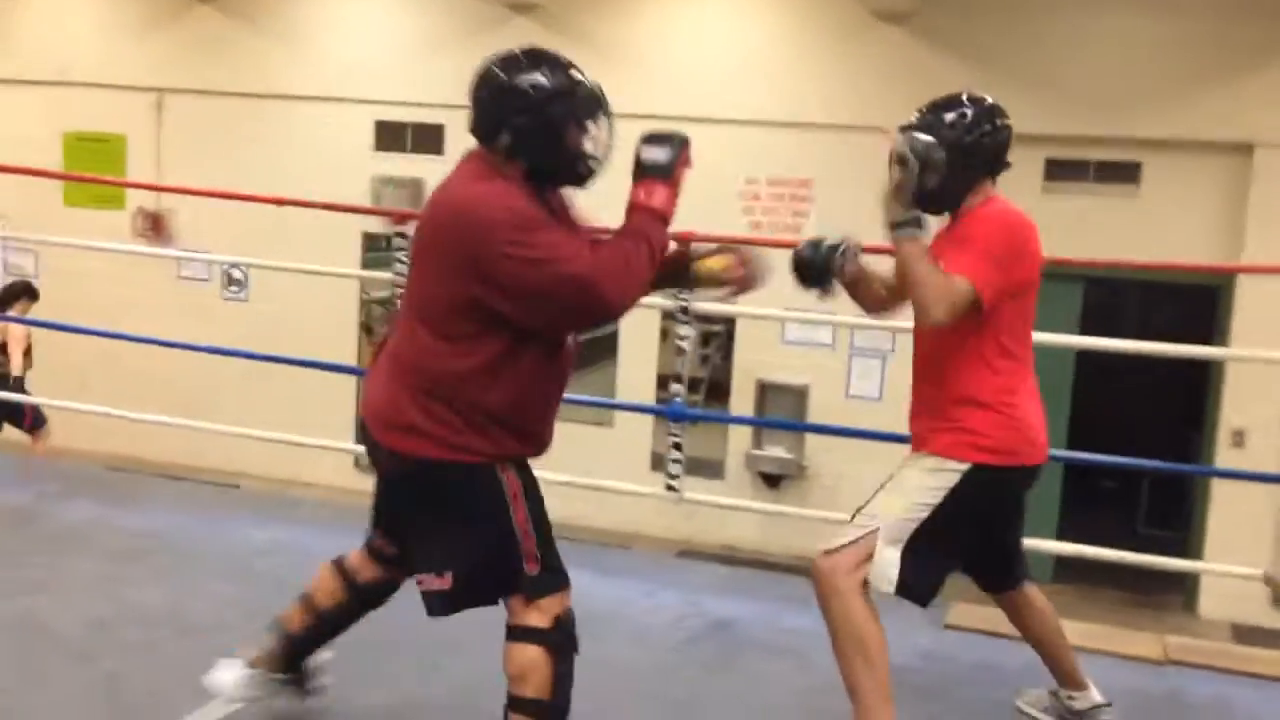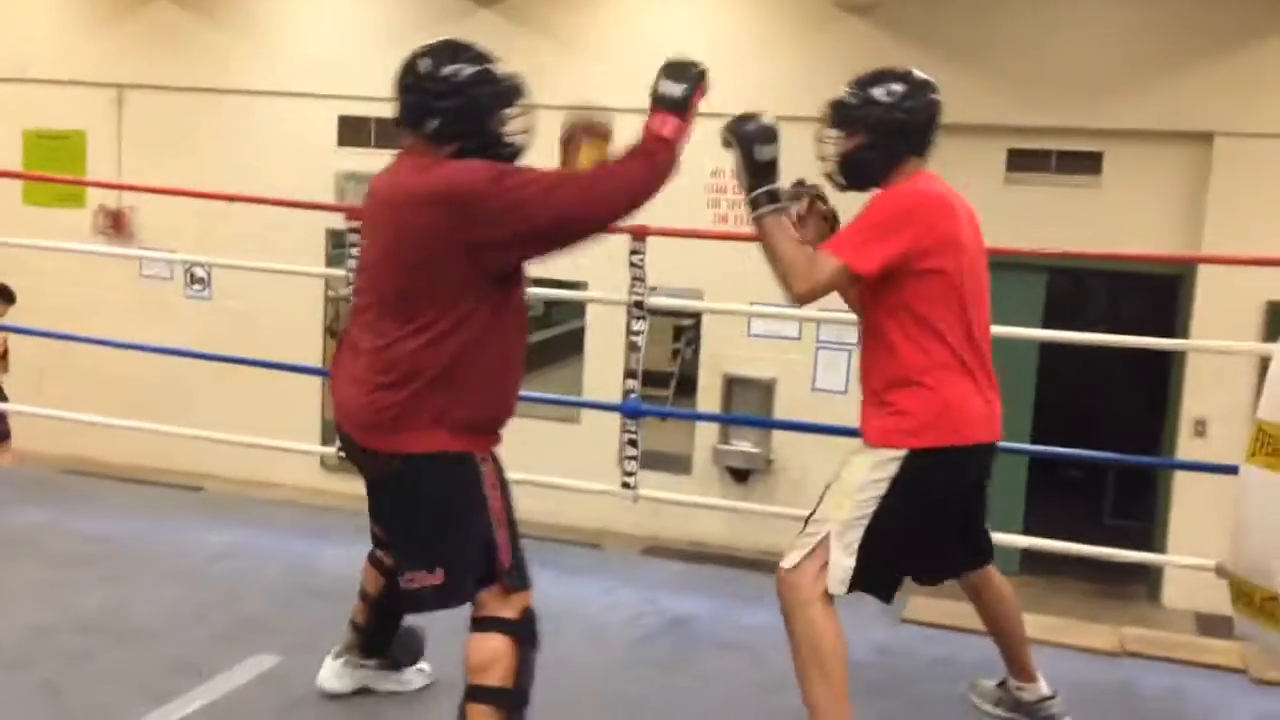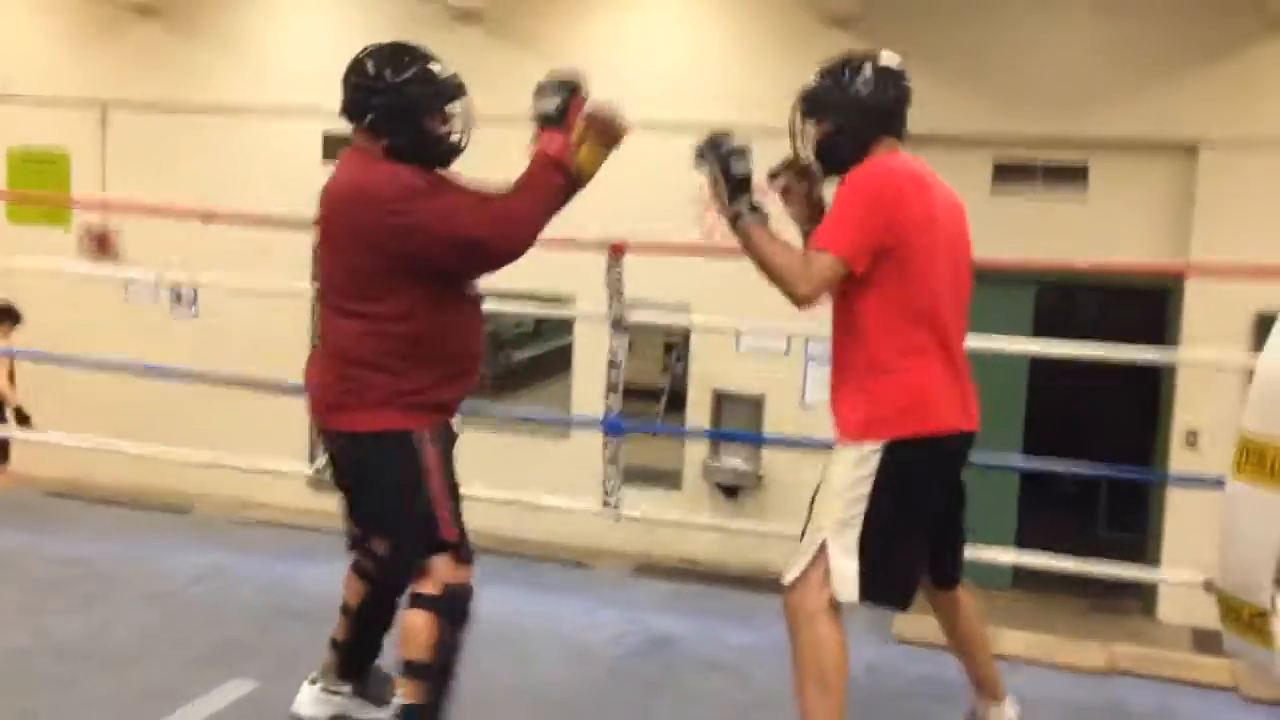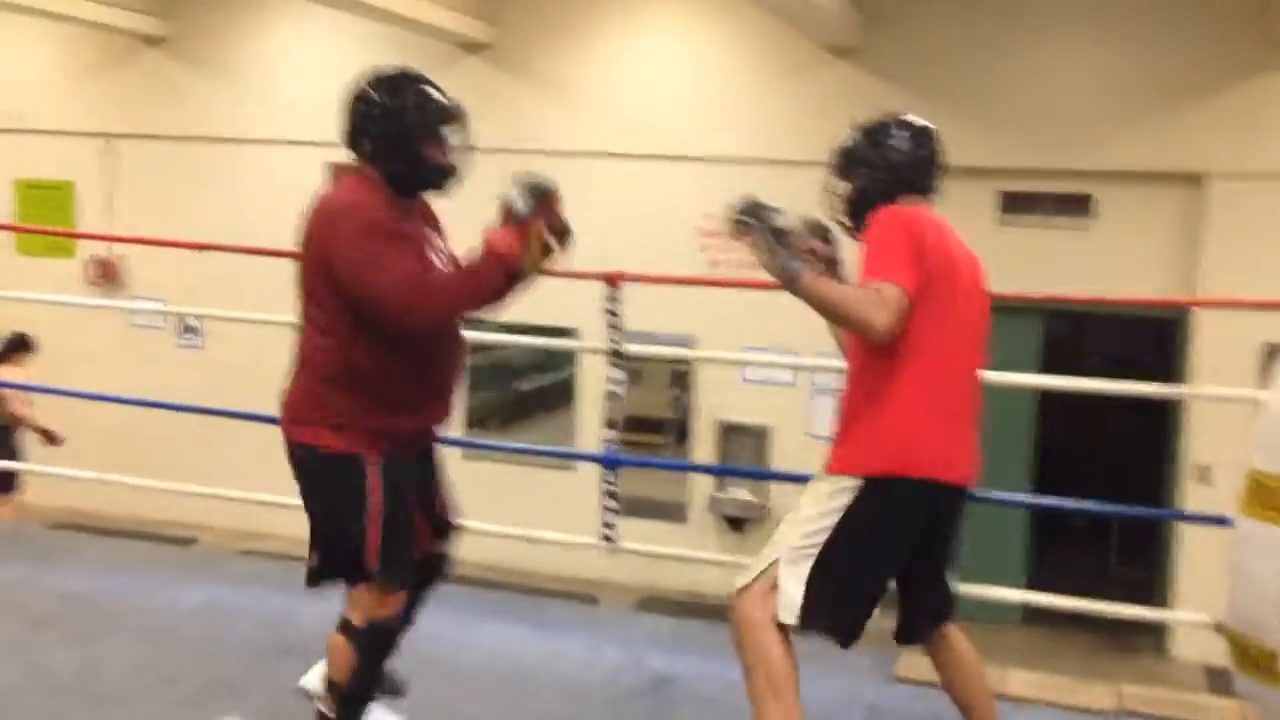
dt=0.2s
person 1, frame 1
left shoulder: (516, 187)
right shoulder: (490, 210)
left elbow: (586, 260)
right elbow: (599, 289)
left wrist: (689, 264)
right wrist: (655, 193)
left hip: (405, 420)
right hip: (457, 440)
left knee: (385, 553)
right knee: (541, 604)
left ankle: (272, 661)
person 1, frame 2
left shoulder: (406, 186)
right shoulder: (459, 191)
left elbow: (544, 208)
right elbow: (594, 199)
left wrist: (576, 165)
right wrist: (668, 123)
left hip: (375, 412)
right hip: (426, 429)
left knee: (407, 541)
right knee: (503, 598)
left ankle: (362, 655)
person 1, frame 3
left shoulder: (381, 181)
right shoulder: (383, 190)
left elbow: (477, 221)
right elbow: (497, 233)
left wrist: (575, 159)
right wrist: (555, 143)
left hip: (369, 406)
right hip: (385, 414)
left knee: (389, 549)
right knee: (443, 574)
person 1, frame 4
left shoulder: (403, 207)
right shoulder: (354, 215)
left elbow: (451, 293)
right elbow: (422, 306)
left wrist: (521, 250)
right wrist: (511, 239)
left hip: (393, 429)
right hip: (349, 434)
left knee: (426, 555)
right knee: (381, 592)
person 2, frame 1
left shoulder: (1001, 225)
right shoulder: (965, 229)
left elbow: (936, 310)
right elbow: (883, 301)
left wrist: (905, 215)
right wrist: (842, 262)
left hip: (975, 448)
right hip: (997, 444)
left knee: (839, 571)
right knee: (1005, 580)
person 2, frame 2
left shoulder: (907, 203)
right shoulder: (934, 203)
left elbow: (801, 284)
right elbow: (875, 304)
left wrist: (763, 189)
right wrist: (821, 237)
left hip: (917, 433)
right hip: (963, 427)
left knee: (802, 580)
right knee: (969, 563)
person 2, frame 3
left shoulder: (875, 180)
right shoulder: (935, 191)
left elbow: (804, 285)
left wrist: (738, 206)
right wrist: (810, 215)
left hip: (892, 423)
right hip: (943, 419)
left knee: (810, 593)
right knee: (941, 577)
person 2, frame 4
left shoulder: (899, 224)
right shoulder: (958, 252)
left elbow: (879, 322)
left wrist: (791, 269)
right wrist: (824, 278)
left hip: (884, 465)
right hip: (944, 469)
left knee: (755, 606)
right knee: (932, 622)
